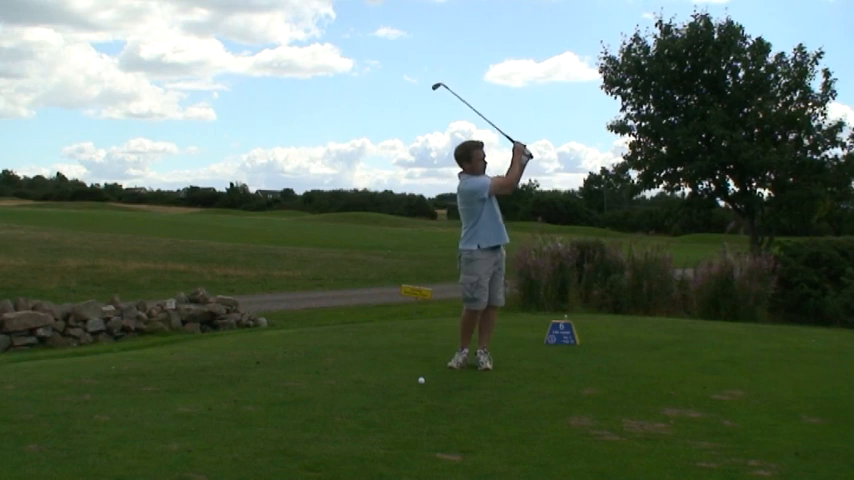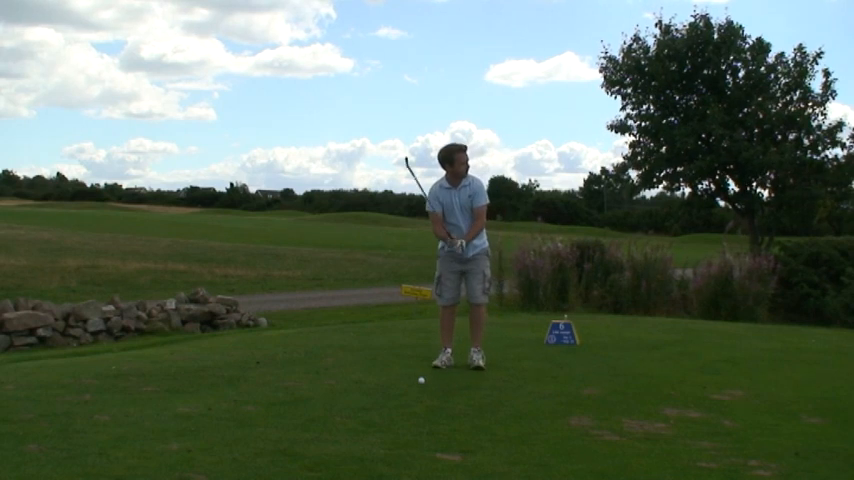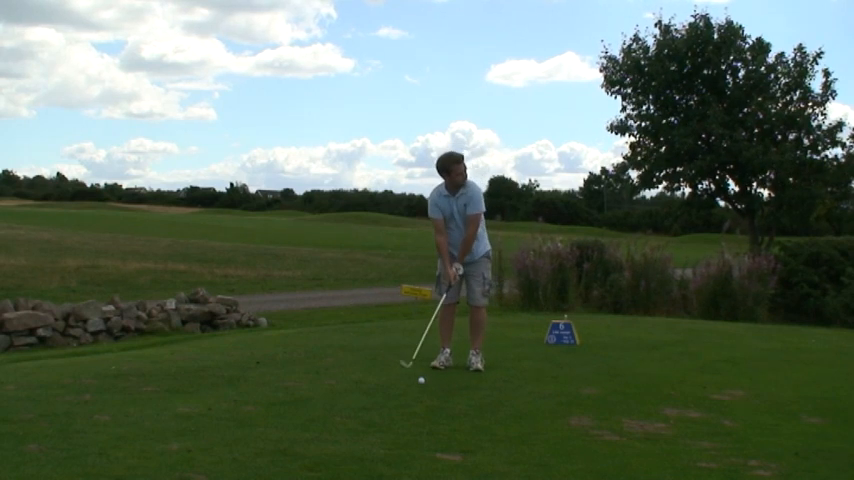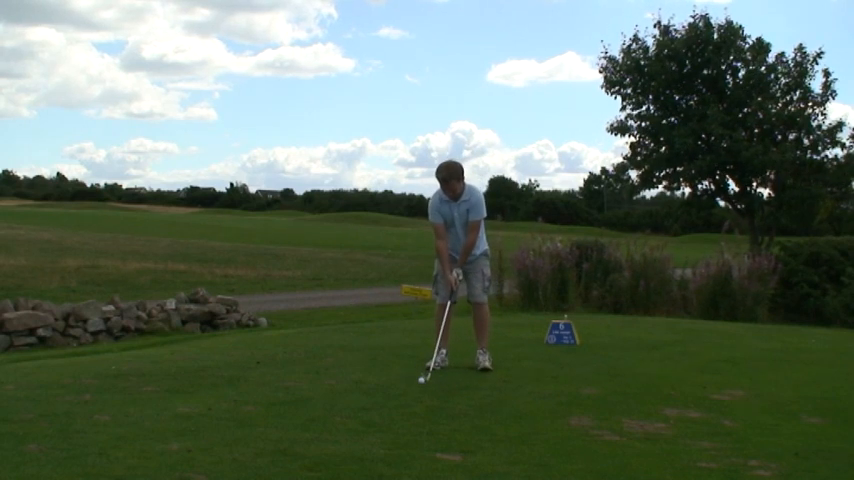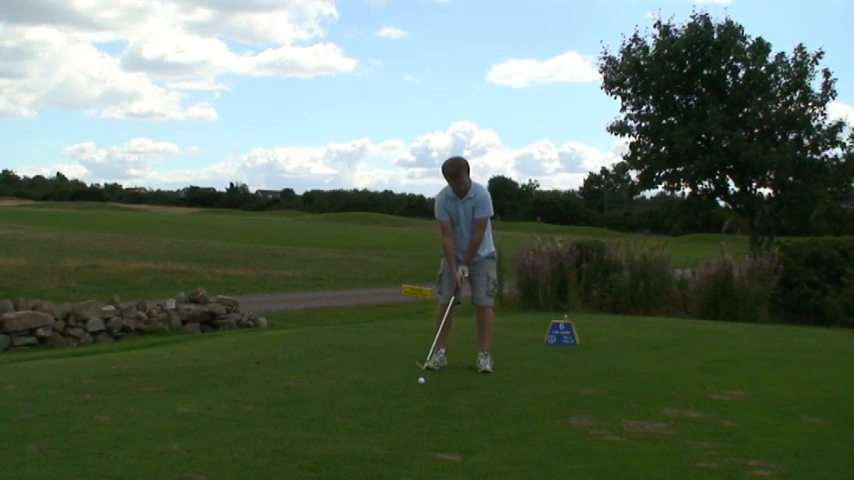
dt=1s
person 1, frame 1
left shoulder: (479, 177)
right shoulder: (469, 186)
left elbow: (507, 188)
right elbow: (507, 182)
left wrist: (521, 162)
right wrist: (516, 155)
left hip: (495, 250)
right hip: (475, 254)
left knee: (492, 305)
right knee: (474, 305)
left ankle: (483, 352)
right ankle: (463, 350)
person 1, frame 2
left shoulder: (476, 185)
right shoulder: (436, 190)
left elbow: (480, 221)
right elbow: (437, 227)
left wrist: (464, 241)
right wrist: (451, 240)
left hip: (476, 251)
right hip: (448, 254)
left knee: (478, 302)
right knee: (447, 303)
left ankle: (476, 351)
right ankle: (446, 352)
person 1, frame 3
left shoulder: (473, 192)
right shoulder: (435, 197)
left elbow: (471, 232)
right elbow: (440, 234)
left wrist: (459, 263)
right wrist: (448, 267)
left hip: (476, 255)
right hip: (450, 254)
left knee: (478, 304)
right knee: (447, 303)
left ankle: (475, 353)
right ankle: (445, 352)
person 1, frame 4
left shoulder: (475, 197)
right shoulder: (435, 201)
left elbow: (472, 236)
right elbow: (440, 239)
left wrist: (459, 267)
right wrist: (448, 272)
left hip: (475, 254)
right hip: (448, 255)
left knee: (479, 301)
right knee: (443, 302)
left ankle: (483, 352)
right ankle: (442, 352)
person 1, frame 5
left shoulder: (482, 195)
right shoulder: (442, 199)
left elbow: (478, 235)
right elbow: (447, 236)
left wrist: (465, 265)
right wrist: (454, 269)
left hip: (481, 255)
right hip: (453, 255)
left knee: (484, 304)
right knee: (445, 302)
left ankle: (484, 355)
right ankle: (440, 352)
